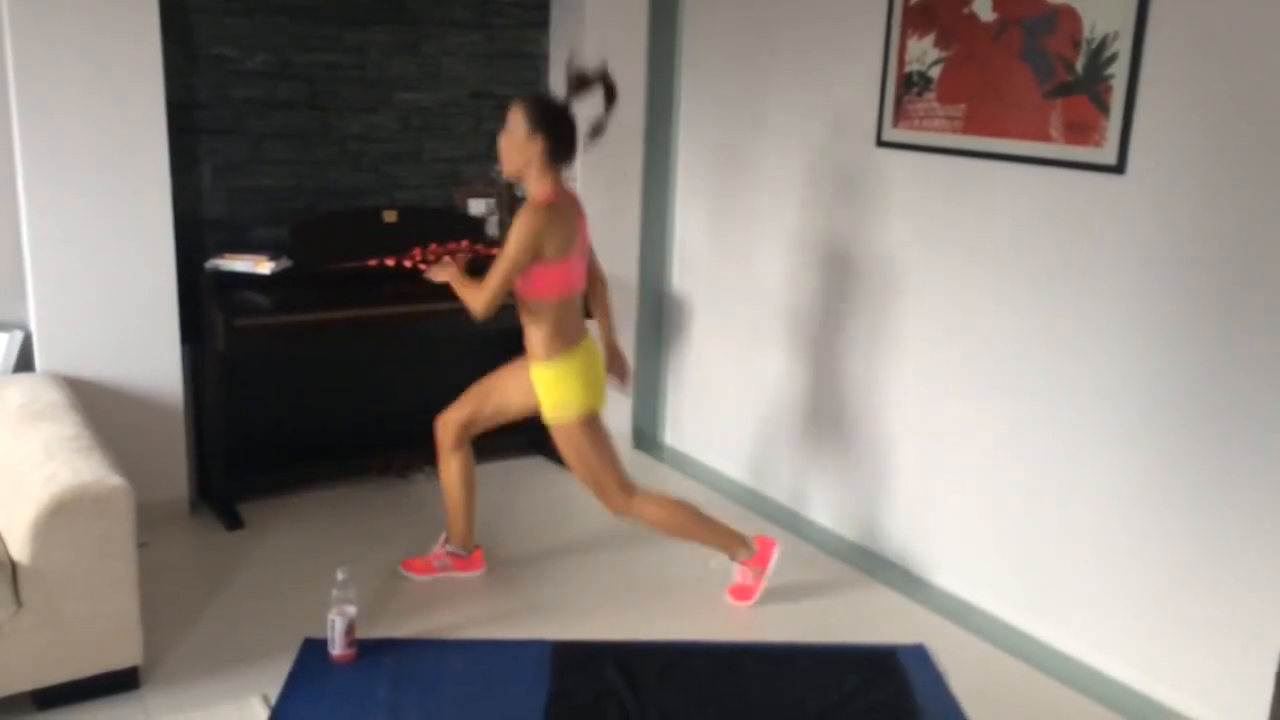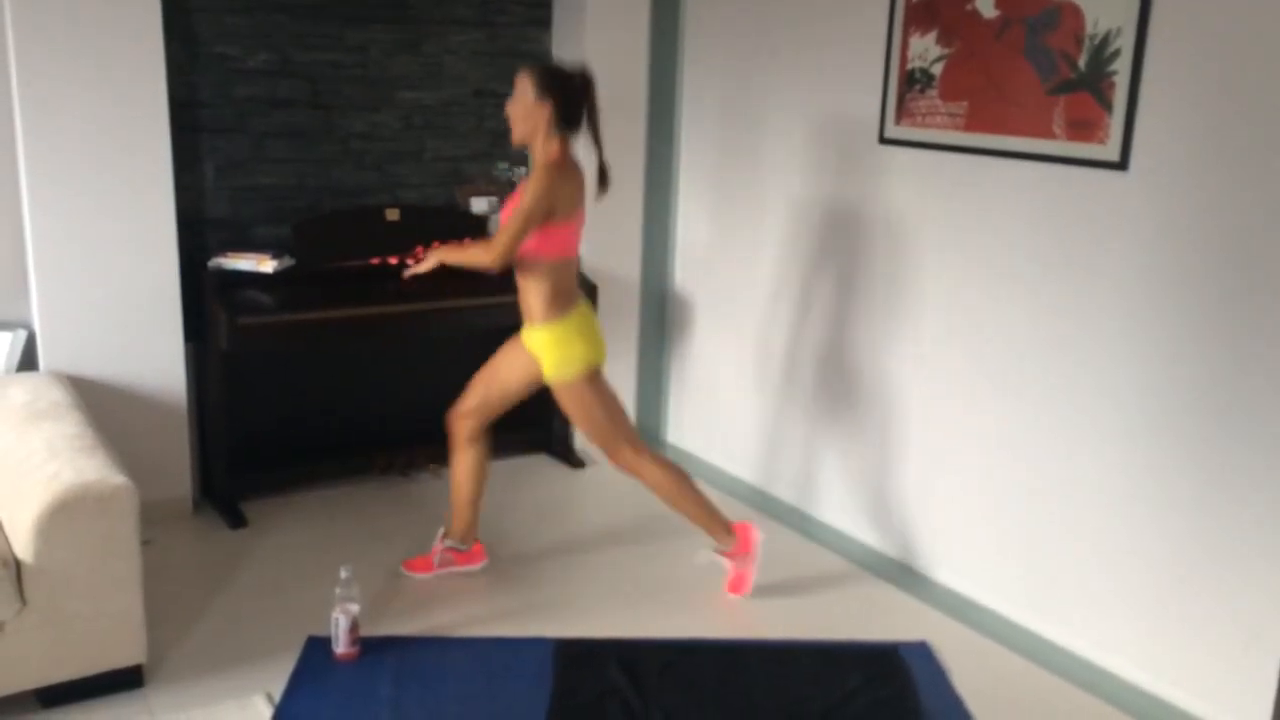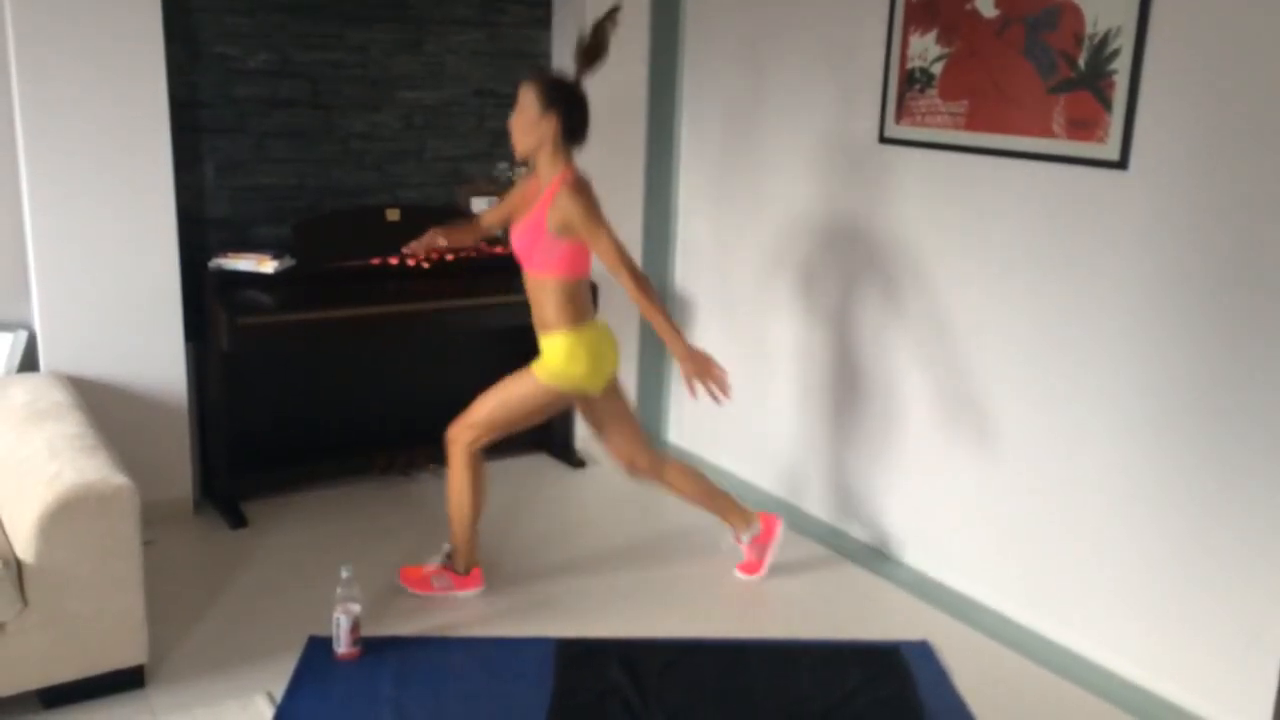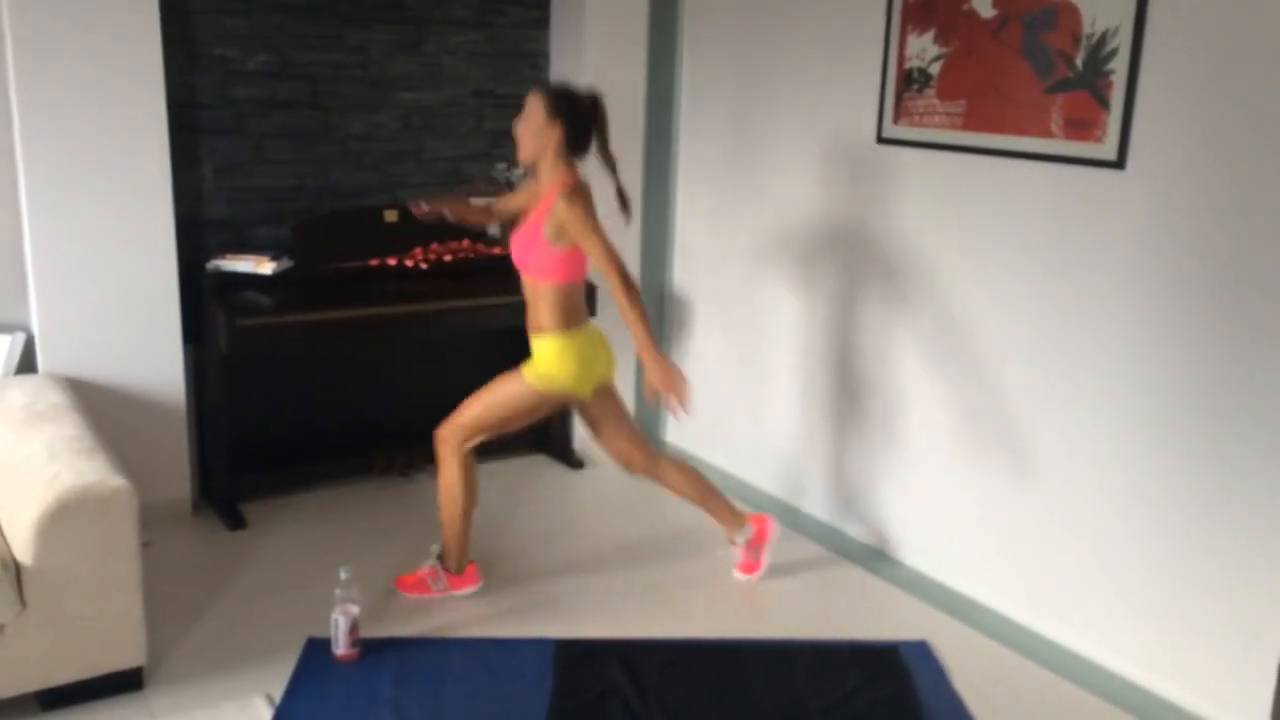
dt=0.4s
person 1, frame 1
left shoulder: (537, 217)
right shoulder: (560, 203)
left elbow: (484, 304)
right elbow: (592, 277)
left wrist: (453, 275)
right wrist: (608, 341)
left hip: (563, 377)
right hip: (549, 363)
left knee: (621, 500)
right knee: (450, 428)
left ankle: (748, 551)
right ankle: (460, 551)
person 1, frame 2
left shoulder: (552, 174)
right shoulder: (555, 170)
left elbow: (495, 254)
left wrist: (439, 255)
left hip: (562, 340)
right hip: (546, 335)
left knee: (628, 457)
right knee: (464, 419)
left ankle: (732, 540)
right ankle: (459, 542)
person 1, frame 3
left shoulder: (568, 190)
right shoulder: (535, 186)
left elbow: (627, 273)
right elbow: (485, 226)
left wrist: (682, 348)
right wrist: (448, 236)
left hip: (573, 355)
right hip: (573, 354)
left knee: (463, 439)
right knee: (642, 462)
left ankle: (458, 569)
right ankle: (753, 528)
person 1, frame 4
left shoulder: (563, 198)
right shoulder: (543, 188)
left elbow: (617, 276)
right elbow: (492, 212)
left wrist: (652, 357)
right wrist: (450, 209)
left hip: (565, 359)
right hip: (569, 353)
left knee: (451, 438)
right knee: (639, 459)
left ankle: (453, 566)
right ankle: (745, 527)
